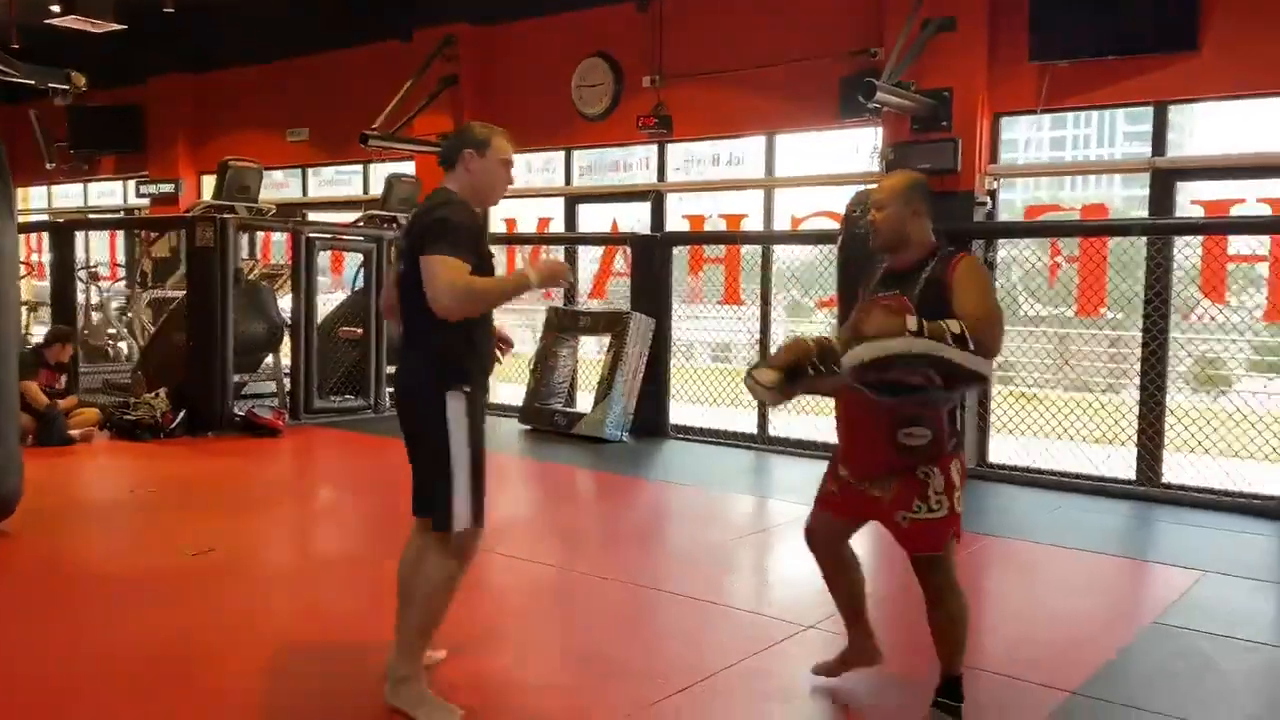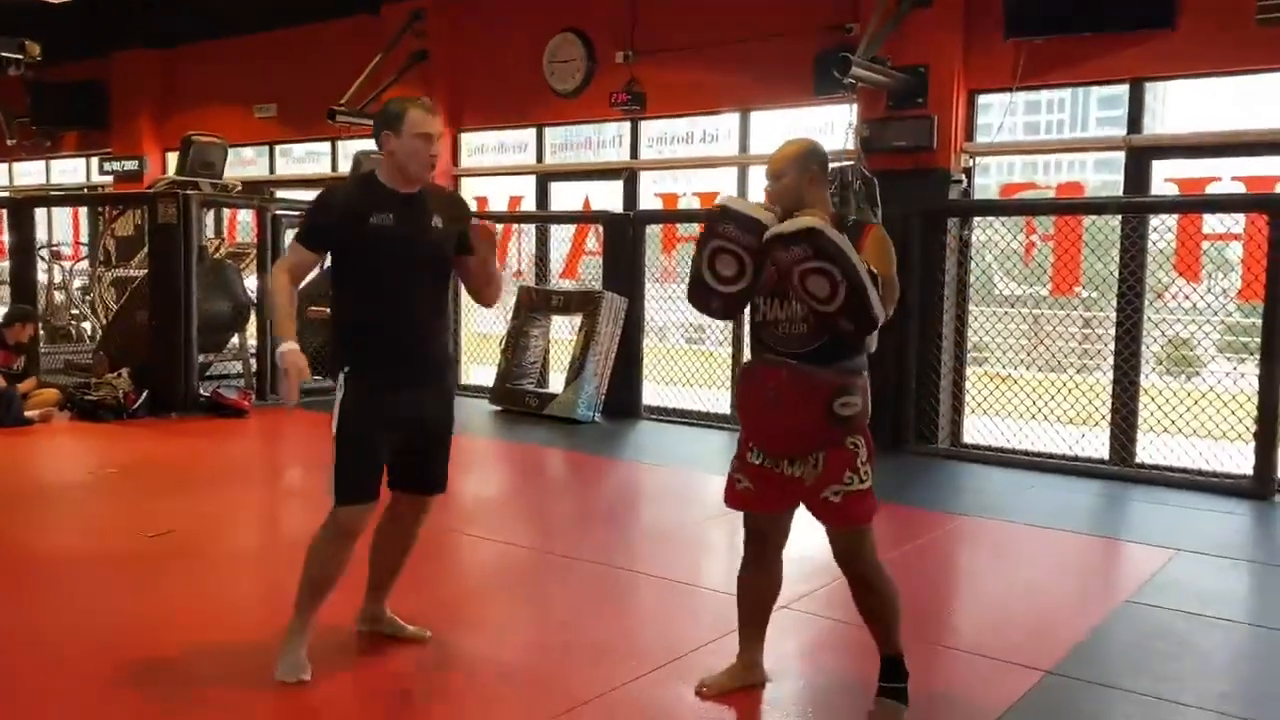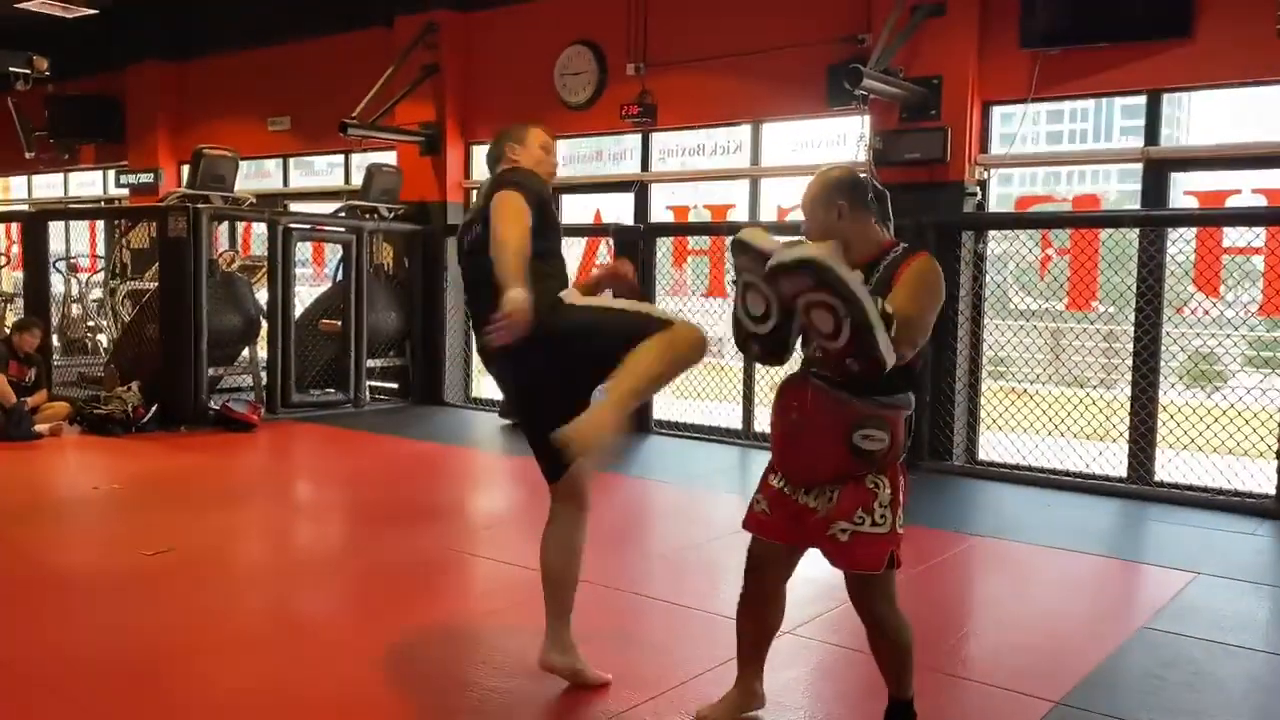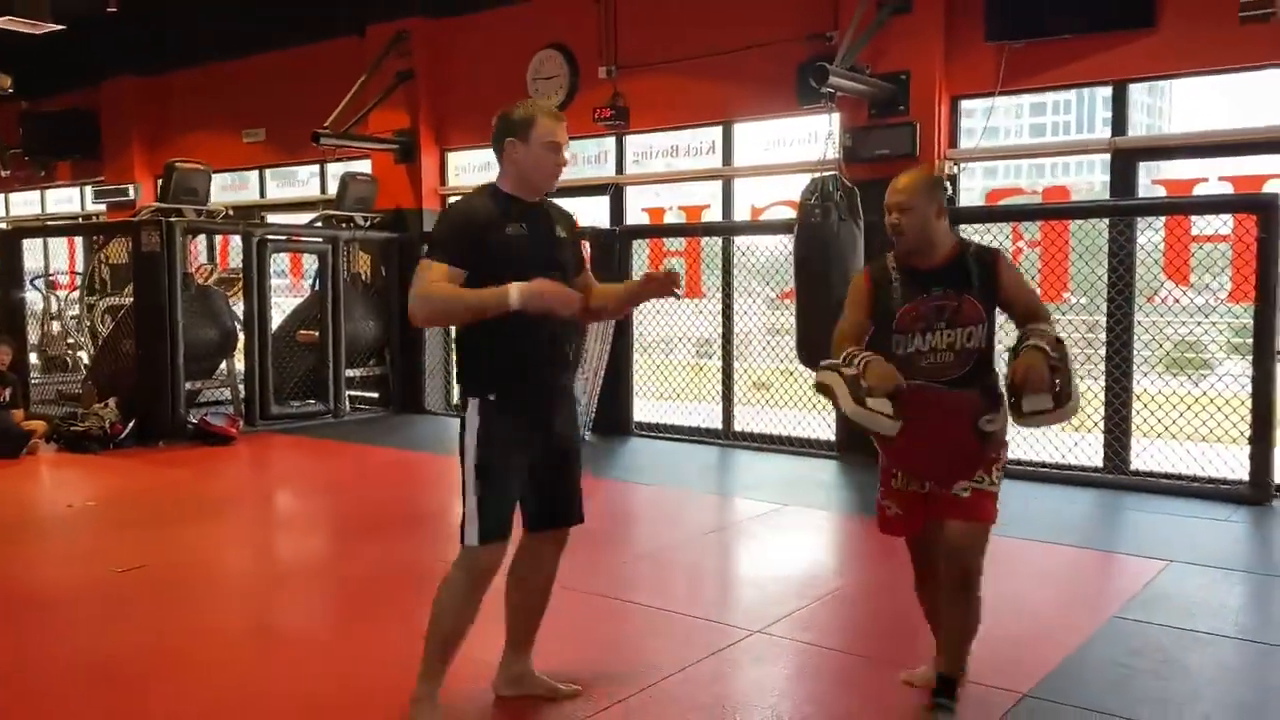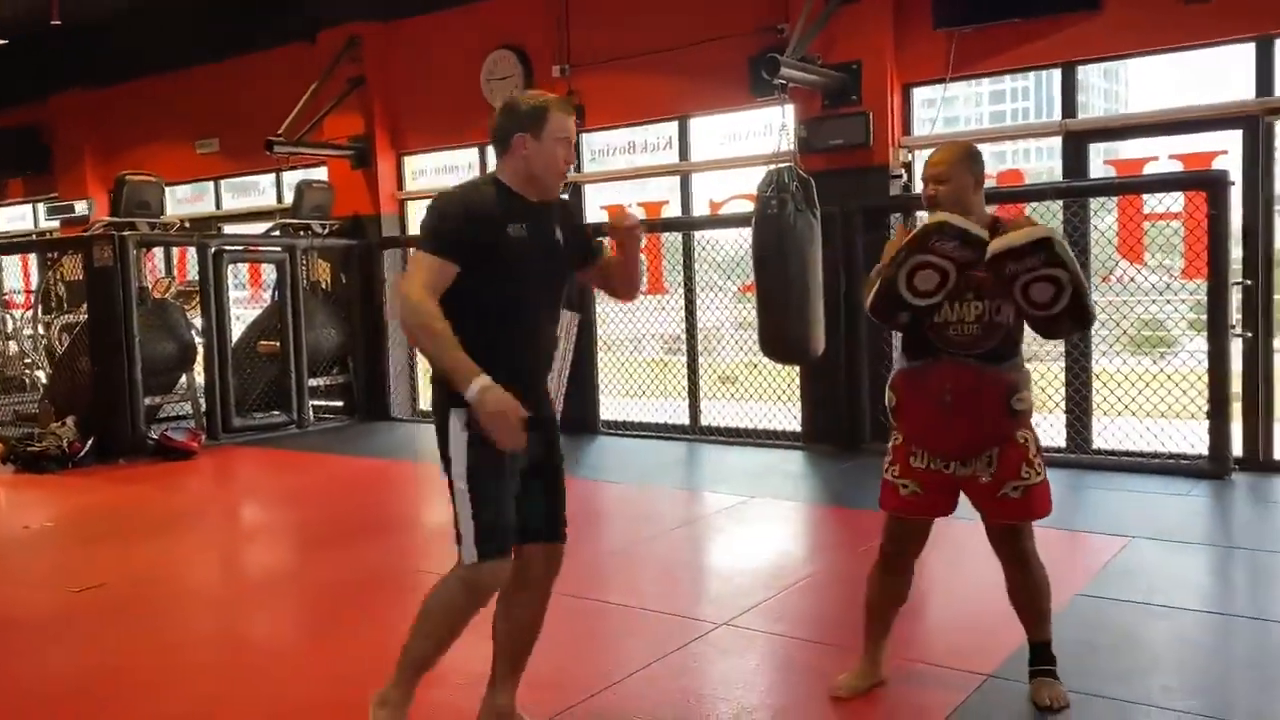
dt=0.7s
person 1, frame 1
left shoulder: (442, 216)
right shoulder: (451, 216)
left elbow: (397, 306)
right elbow: (449, 297)
left wrist: (481, 332)
right wrist: (529, 276)
left hip: (437, 386)
right hip: (444, 392)
left knee: (433, 524)
right knee: (457, 537)
left ankle: (406, 645)
person 1, frame 2
left shoulder: (447, 206)
right shoulder: (342, 202)
left elbow: (486, 295)
right elbow: (283, 275)
left wrist: (487, 256)
right wrist: (289, 347)
left hip: (432, 380)
right hip: (366, 382)
left knee: (413, 504)
right knee: (349, 516)
left ankle: (374, 609)
right ankle: (295, 635)
person 1, frame 3
left shoulder: (504, 213)
right shoulder: (509, 188)
right elbow: (513, 226)
left wrist: (600, 280)
right wrist: (519, 295)
left hip: (525, 359)
right hip: (539, 326)
left knee: (572, 495)
right knee: (683, 337)
left ankle: (560, 646)
right ankle: (591, 426)
person 1, frame 4
left shoulder: (559, 222)
right shoulder: (469, 216)
left elbow: (588, 301)
right elbow: (423, 306)
left wrist: (642, 289)
right wrist: (516, 295)
left hip: (555, 402)
right hip: (496, 406)
left knee: (549, 535)
right knee: (480, 554)
left ankle: (514, 669)
person 1, frame 5
left shoulder: (560, 212)
right shoulder: (466, 209)
left elbow: (623, 287)
right elbow: (415, 302)
left wrist: (626, 246)
right wrist: (478, 389)
left hip: (530, 410)
right hip: (474, 411)
left knee: (541, 557)
right knee: (486, 568)
person 2, frame 1
left shoulder: (959, 270)
right shoulder: (881, 275)
left elbow: (986, 341)
left wrist: (904, 326)
right wrist: (812, 351)
left hip: (921, 449)
right hip: (864, 439)
left knee: (934, 571)
right knee: (822, 534)
right ankle: (861, 641)
person 2, frame 2
left shoulder: (863, 237)
right shoulder: (765, 240)
left elbow: (877, 309)
right elbow: (711, 298)
left wrist: (827, 243)
right wrist: (733, 241)
left hip: (833, 418)
right hip: (770, 414)
left knee: (855, 554)
right knee: (760, 541)
left ankle: (893, 677)
right ankle: (749, 661)
person 2, frame 3
left shoulder: (914, 271)
right shoulder: (817, 265)
left elbow: (887, 350)
right elbow: (767, 342)
left wrist: (836, 277)
right wrist: (764, 274)
left hip: (866, 455)
right hip: (805, 443)
left knee: (871, 594)
right knee: (762, 571)
person 2, frame 4
left shoulder: (988, 267)
right shoulder: (873, 279)
left elbow: (1037, 317)
right elbow: (838, 352)
left wrist: (1035, 354)
right wrist: (865, 366)
left knee: (959, 564)
right knee: (928, 562)
left ankle: (944, 697)
right ankle: (946, 657)
person 2, frame 5
left shoulder: (1014, 239)
right shoulder: (912, 240)
left elbow: (1068, 317)
right elbow: (881, 305)
left wrist: (1039, 249)
right wrist: (931, 247)
left hip: (997, 418)
right hip: (923, 417)
left knee: (1016, 545)
right knee: (897, 545)
left ankle: (1043, 664)
right ankle: (870, 662)
